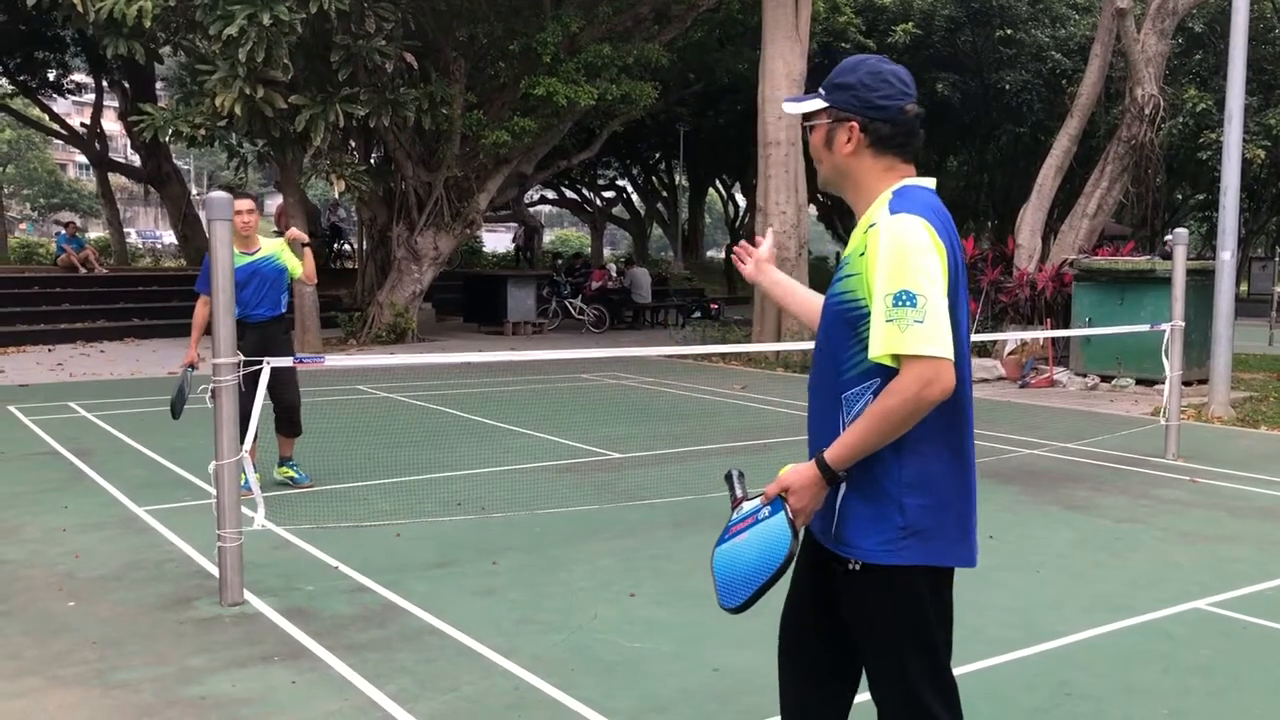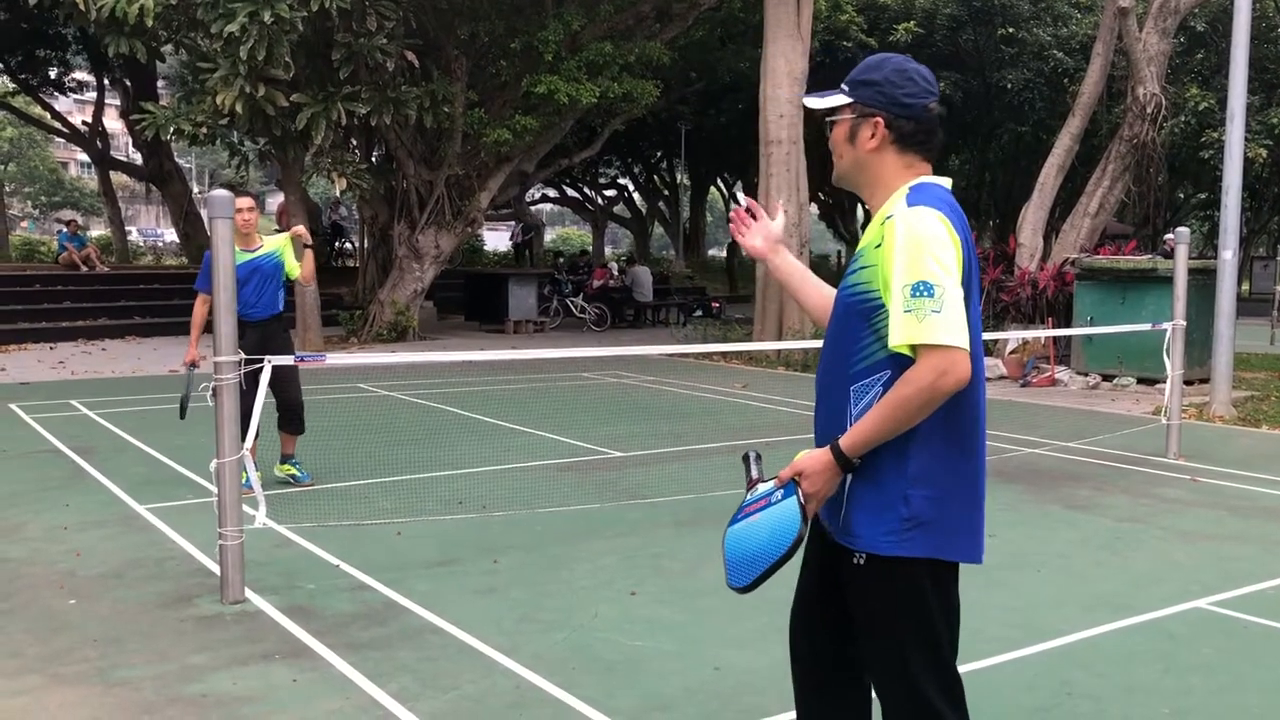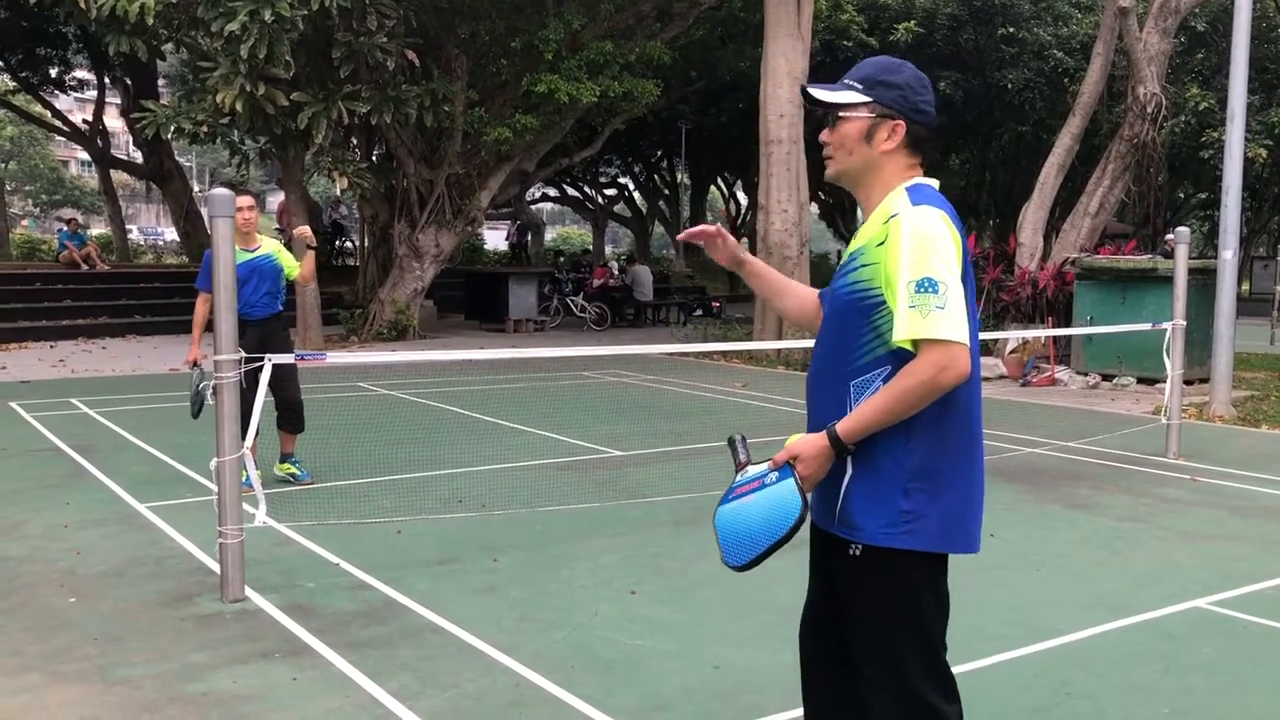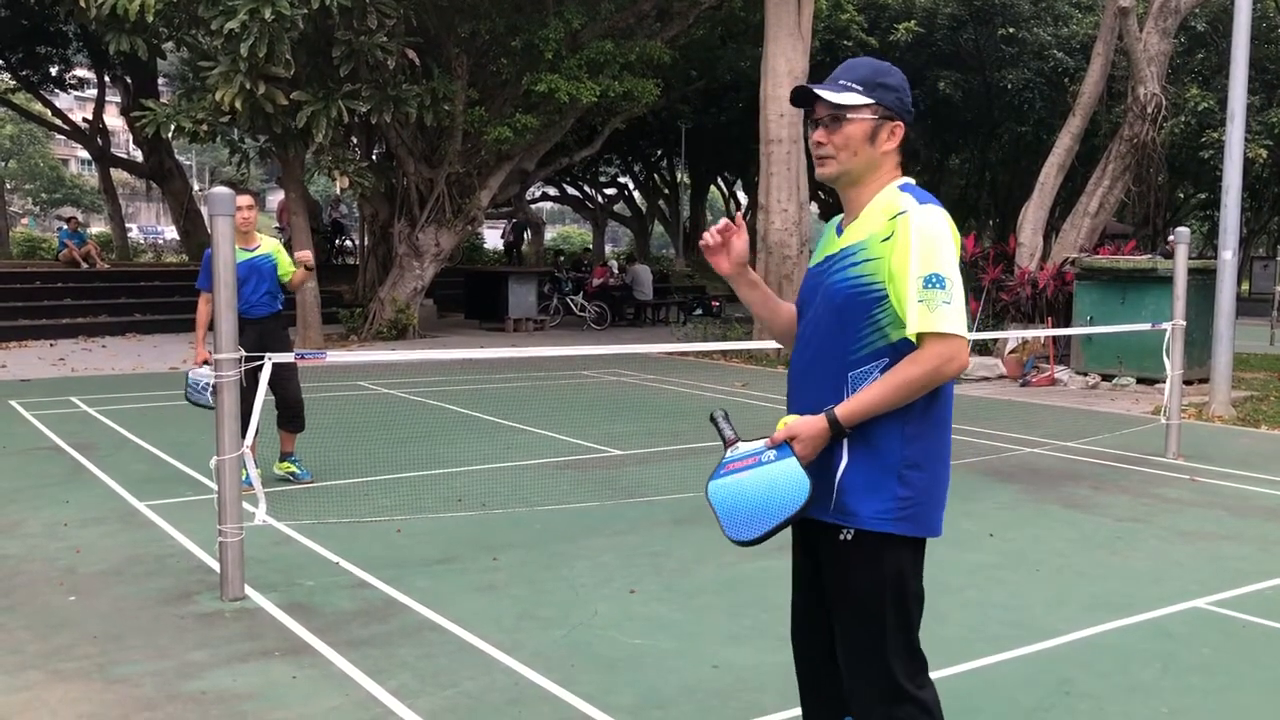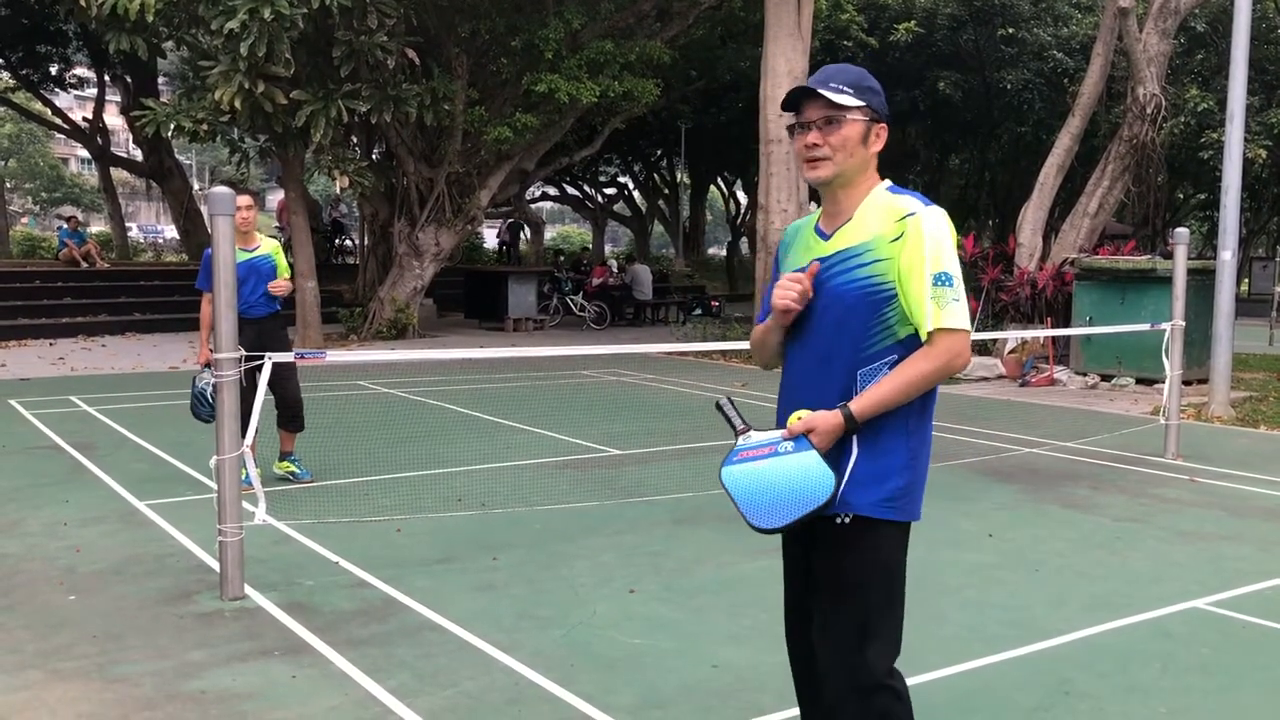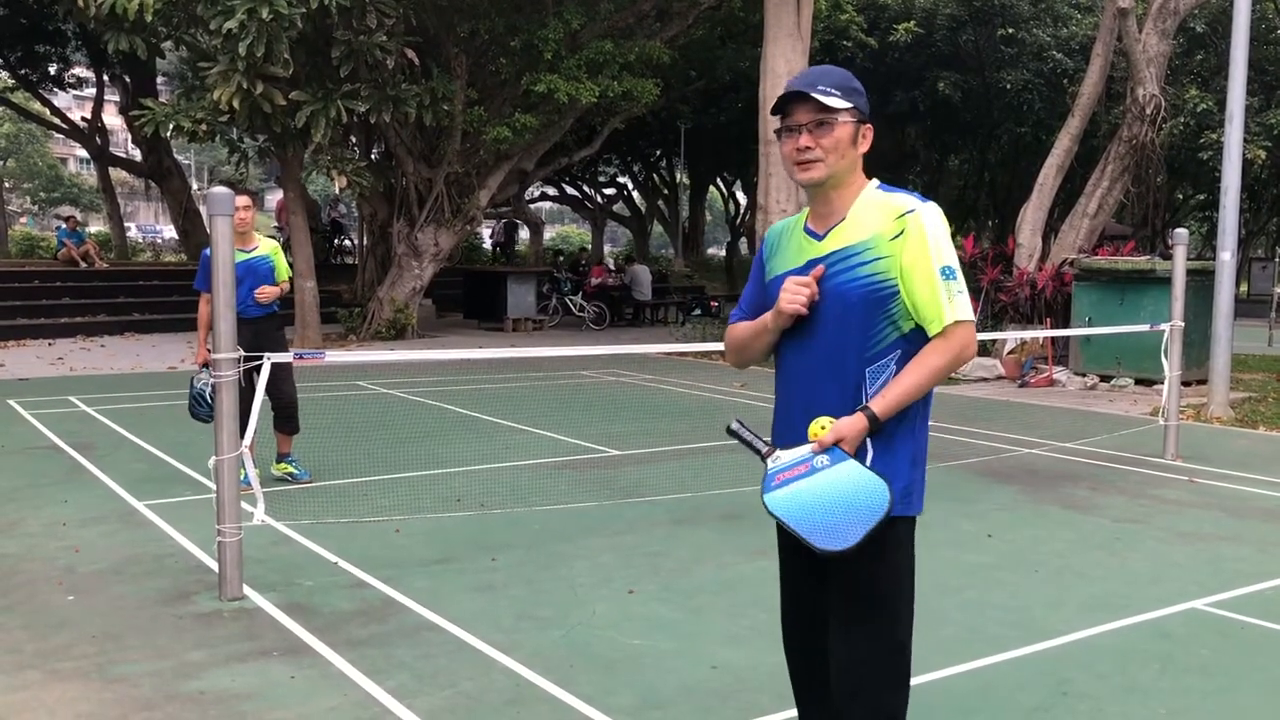
dt=0.2s
person 1, frame 1
left shoulder: (901, 228)
right shoulder: (886, 223)
left elbow: (930, 377)
left wrist: (823, 468)
right wrist: (767, 277)
left hip: (897, 522)
right hip: (847, 513)
right knee: (807, 655)
person 1, frame 2
left shoulder: (917, 221)
right shoulder: (897, 221)
left elbow: (947, 367)
left wrist: (838, 455)
right wrist: (773, 255)
left hip: (902, 514)
right hip: (855, 506)
right knee: (818, 646)
person 1, frame 3
left shoulder: (916, 221)
right shoulder: (878, 227)
left elbow: (947, 361)
right elbow: (830, 325)
left wrist: (834, 440)
right wrist: (742, 264)
left hip: (893, 509)
right hip: (846, 500)
right knee: (828, 663)
person 1, frame 4
left shoulder: (914, 221)
right shoulder: (838, 229)
left elbow: (946, 353)
left wrist: (833, 421)
right wrist: (745, 280)
left hip: (875, 496)
right hip: (818, 487)
right knee: (819, 657)
person 1, frame 5
left shoulder: (913, 221)
right shoulder: (797, 235)
left elbow: (951, 345)
right elbow: (763, 353)
left wrist: (846, 415)
right wrist: (777, 315)
left hip: (870, 485)
left knee: (859, 667)
right knee: (812, 653)
person 1, frame 6
left shoulder: (910, 219)
right shoulder: (778, 239)
left elbow: (958, 338)
right elbow: (737, 350)
left wrist: (868, 416)
right wrist: (776, 317)
left hip: (873, 483)
left knee: (866, 661)
right knee: (807, 649)
person 2, frame 1
left shoulder: (278, 248)
left elbow: (310, 278)
right elbow: (205, 303)
left wrist: (305, 244)
right wrist: (193, 346)
left hip: (277, 332)
right hip: (242, 336)
left knee: (289, 402)
right knee: (243, 407)
left ankle: (286, 464)
right ankle: (249, 471)
person 2, frame 2
left shoulder: (277, 246)
left elbow: (306, 279)
right elbow: (203, 302)
left wrist: (307, 244)
right wrist: (193, 345)
left hip: (276, 331)
right hip: (241, 334)
left knee: (291, 400)
right knee: (244, 405)
left ankle: (287, 463)
right ankle: (250, 469)
person 2, frame 3
left shoulder: (275, 247)
left elbow: (304, 279)
right elbow: (204, 301)
left wrist: (310, 246)
right wrist: (195, 344)
left hip: (275, 329)
right hip: (240, 333)
left knee: (291, 399)
right knee: (244, 404)
left ankle: (287, 461)
right ankle: (249, 468)
person 2, frame 4
left shoulder: (273, 246)
right shoulder: (216, 254)
left elbow: (292, 283)
right elbow: (206, 301)
left wrist: (305, 268)
right wrist: (200, 345)
left hip: (274, 328)
right hip: (239, 332)
left knee: (291, 398)
right knee: (243, 403)
left ankle: (287, 460)
right ankle: (249, 467)
person 2, frame 5
left shoulder: (273, 247)
right shoulder: (215, 254)
left elbow: (286, 281)
right elbow: (208, 302)
left wrist: (285, 286)
right wrist: (204, 346)
left hip: (273, 328)
right hip: (238, 332)
left knee: (290, 397)
right knee: (243, 403)
left ankle: (286, 460)
right ankle: (249, 467)
person 2, frame 6
left shoulder: (271, 247)
right shoulder: (213, 254)
left elbow: (286, 283)
right elbow: (206, 302)
left wrist: (277, 291)
right wrist: (202, 345)
left hip: (269, 328)
right hip: (234, 332)
left knee: (286, 398)
right knee: (240, 403)
left ankle: (284, 461)
right ankle: (247, 467)
